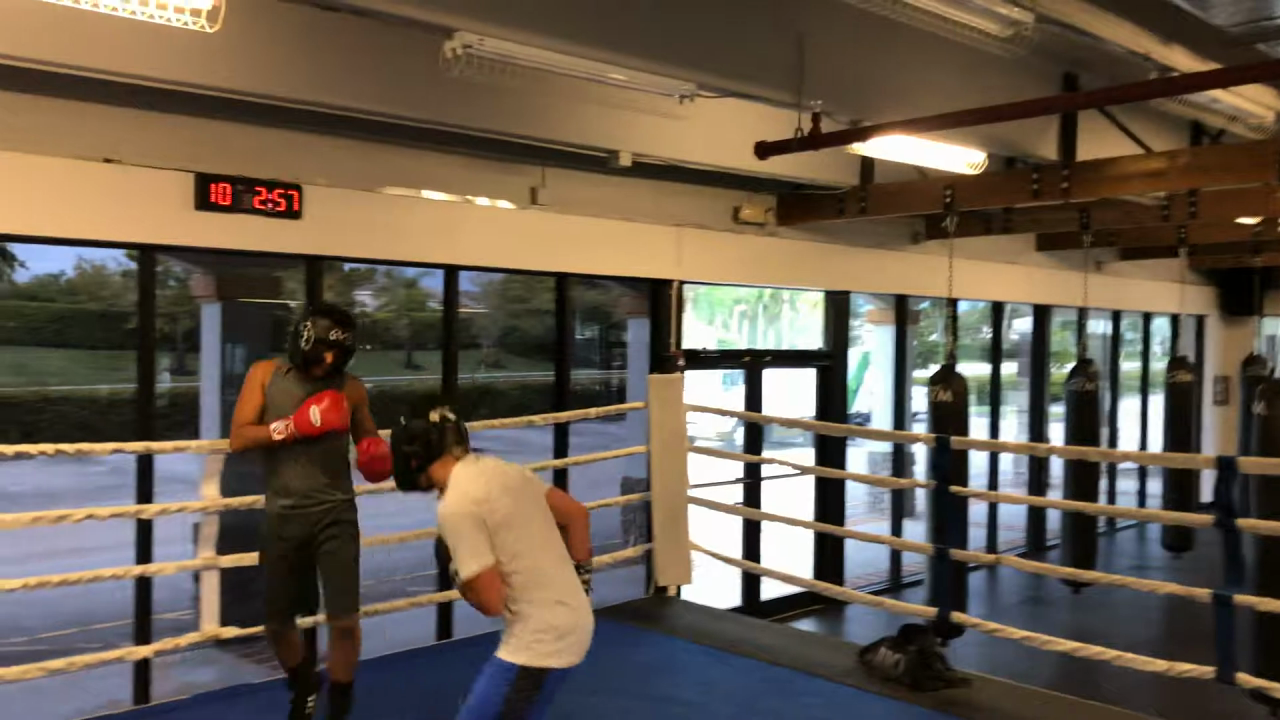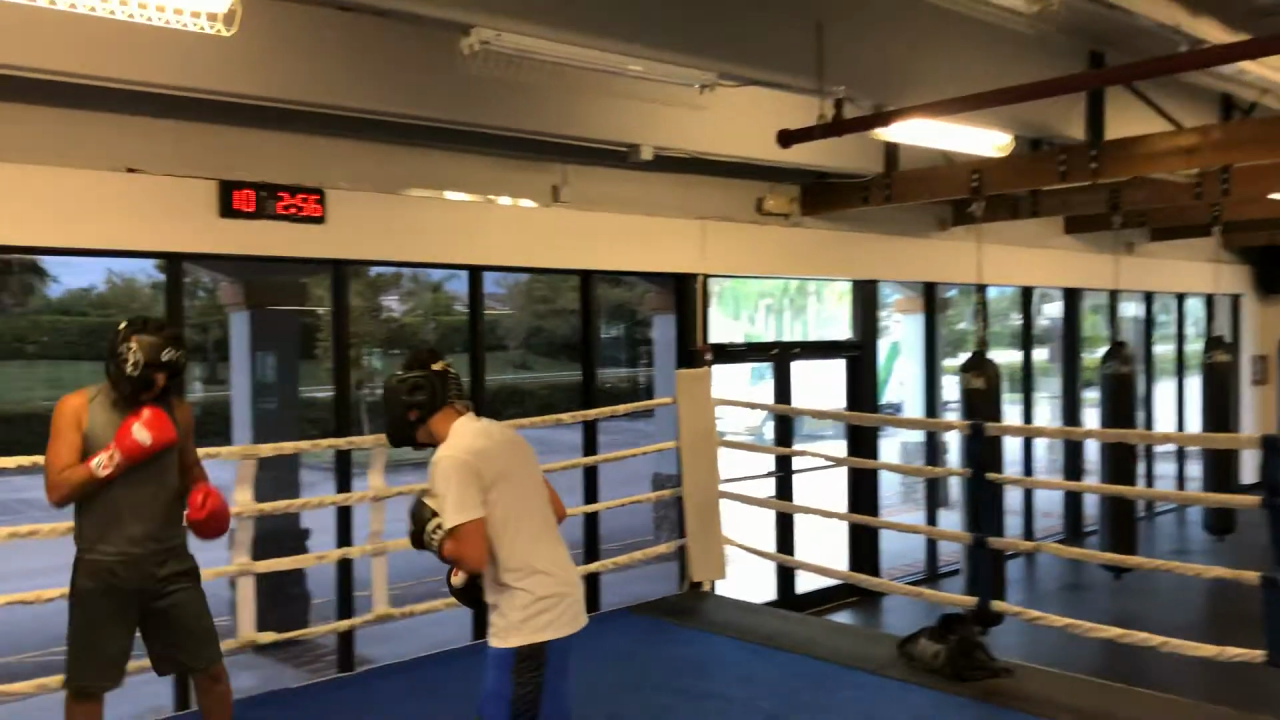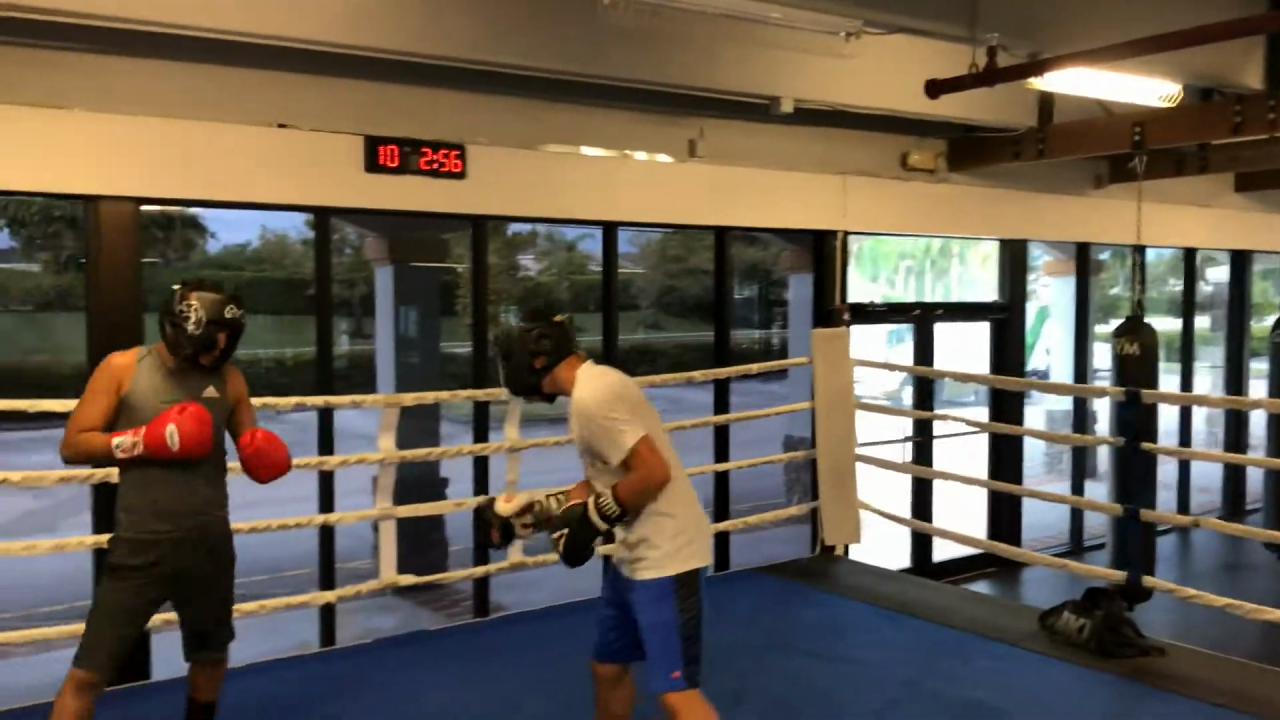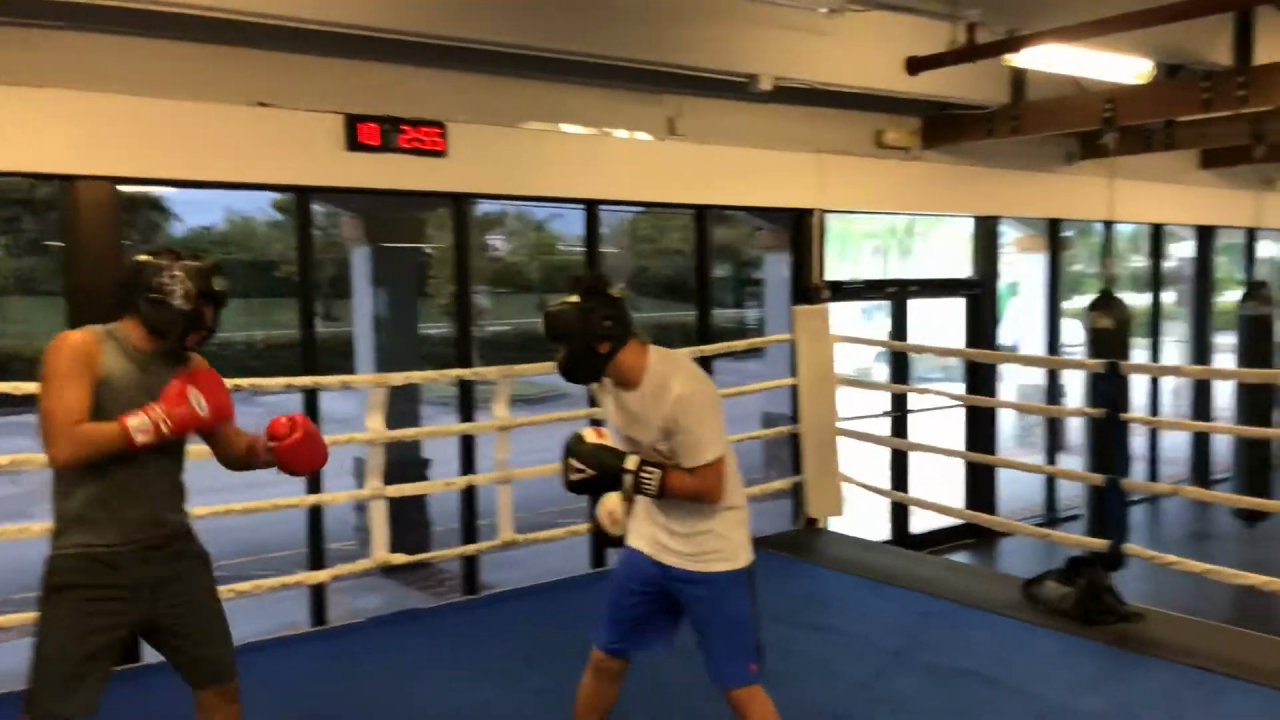
dt=0.5s
person 1, frame 1
left shoulder: (350, 387)
right shoulder: (265, 375)
left elbow: (368, 434)
right elbow: (238, 438)
left wrist: (376, 454)
right wrist: (297, 423)
left hip: (334, 515)
right hip: (283, 516)
left knee: (344, 621)
right knee: (277, 620)
person 1, frame 2
left shoulder: (177, 411)
right shoulder: (77, 407)
right elbow: (58, 491)
left wrist: (205, 496)
right wrist: (119, 453)
left hip: (169, 564)
right hip: (103, 570)
left knee: (211, 673)
person 1, frame 3
left shoulder: (229, 379)
right shoulder: (122, 368)
left elbow: (250, 441)
right elbow: (73, 446)
left wrist: (266, 455)
right wrist: (147, 440)
left hip: (209, 543)
right hip: (140, 546)
left knee: (212, 650)
right knee: (90, 672)
person 1, frame 4
left shoulder: (192, 368)
right shoulder: (79, 349)
left elbow: (232, 449)
right elbow: (65, 448)
left wrist: (273, 447)
right wrist: (162, 417)
left hip: (172, 553)
right hip: (91, 562)
person 2, frame 1
left shoulder: (455, 507)
right shoulder: (503, 471)
left elbow: (491, 600)
right elbow: (577, 516)
left wrist: (462, 578)
right wrist: (578, 579)
left hip: (543, 637)
right hip: (567, 623)
person 2, frame 2
left shoulder: (452, 457)
right shoulder: (498, 435)
left elbow: (471, 556)
right elbow: (555, 509)
left wrist: (430, 531)
left hip: (530, 616)
right hip: (553, 598)
person 2, frame 3
left shoulder: (593, 396)
right shoulder: (589, 390)
left elbow: (654, 474)
left wrist: (596, 519)
right wrist: (535, 512)
left hip: (666, 557)
right hip: (635, 555)
right knee: (609, 667)
person 2, frame 4
left shoulder: (683, 389)
right shoulder: (609, 380)
left elbow: (709, 487)
left wrist: (625, 473)
right wrist: (614, 483)
left hip: (712, 555)
right hip: (649, 545)
right knee: (606, 660)
